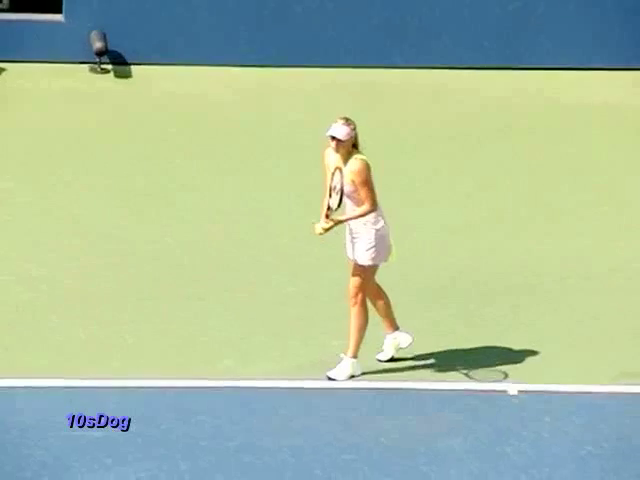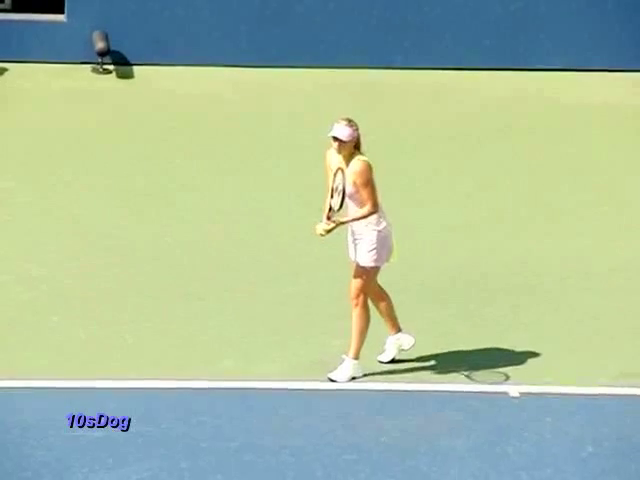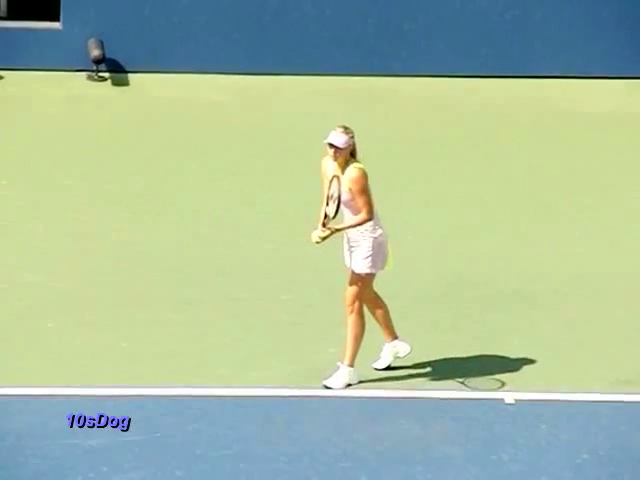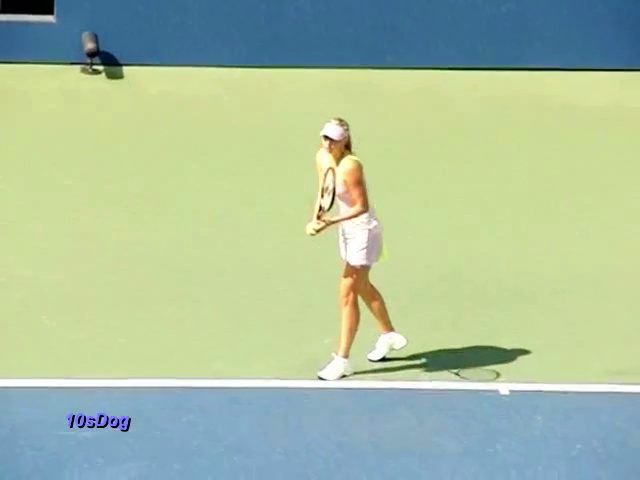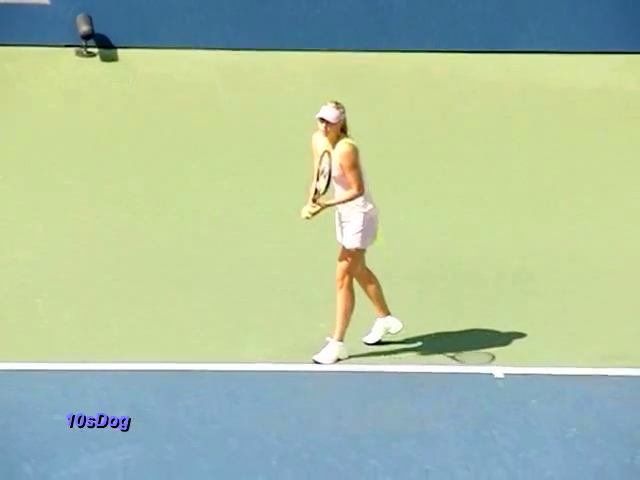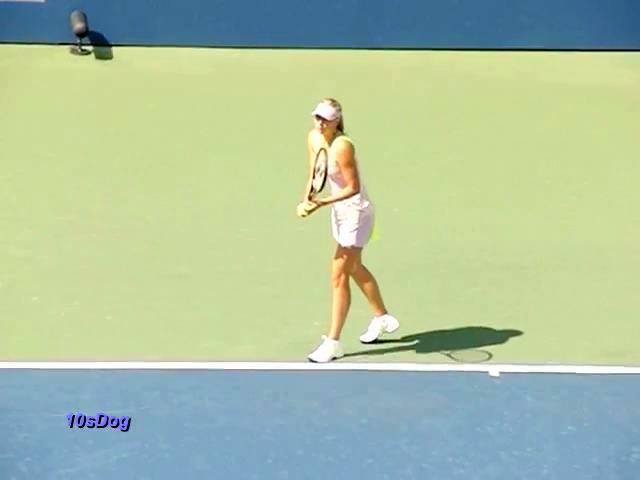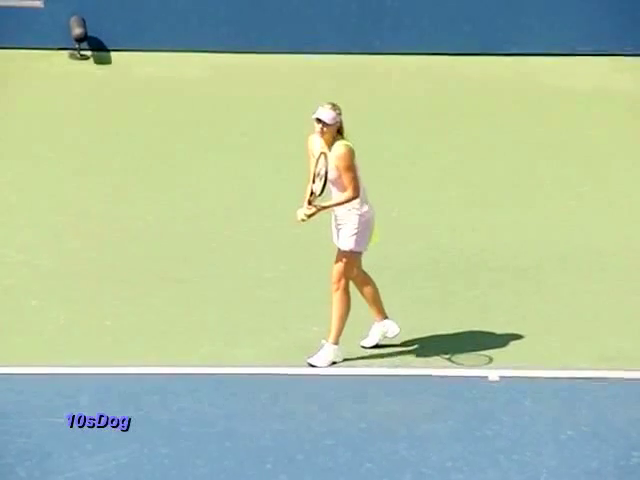
dt=0.3s
person 1, frame 1
left shoulder: (358, 165)
right shoulder: (329, 156)
left elbow: (370, 205)
left wrist: (338, 221)
right wrist: (324, 217)
left hip: (371, 232)
right hip: (354, 230)
left knee: (356, 295)
right knee: (370, 286)
left ankle: (351, 361)
right ankle: (395, 335)
person 1, frame 2
left shoulder: (360, 166)
right shoulder: (331, 157)
left elbow: (372, 207)
left wrist: (340, 222)
right wrist: (325, 219)
left hip: (373, 232)
right hip: (356, 231)
left knee: (357, 296)
right knee: (371, 288)
left ankle: (352, 362)
right ankle: (397, 336)
person 1, frame 3
left shoulder: (355, 173)
right shoulder: (327, 164)
left elbow: (367, 214)
left wrist: (335, 229)
right wrist: (320, 226)
left hip: (369, 240)
right hip: (352, 239)
left knee: (353, 303)
right knee: (367, 295)
left ankle: (348, 369)
right ankle: (393, 343)
person 1, frame 4
left shoulder: (350, 166)
right shoulder: (321, 157)
left elbow: (362, 206)
left wrist: (329, 222)
right wrist: (314, 219)
left hip: (363, 231)
right hip: (347, 230)
left knee: (347, 295)
right knee: (363, 286)
left ankle: (342, 360)
right ankle: (389, 335)
person 1, frame 5
left shoulder: (346, 149)
right shoulder: (317, 140)
left elbow: (357, 190)
right elbow: (318, 177)
left wrist: (325, 205)
right wrist: (310, 202)
left hip: (360, 215)
right hip: (343, 214)
left knee: (342, 278)
right knee: (359, 270)
left ankle: (337, 344)
right ankle: (385, 319)
person 1, frame 6
left shoulder: (342, 147)
right shoulder: (313, 137)
left elbow: (353, 187)
right elbow: (314, 175)
left wrist: (321, 203)
right wrist: (306, 200)
left hip: (356, 212)
right hip: (339, 211)
left knee: (338, 276)
right knee: (355, 268)
left ankle: (333, 342)
right ankle: (382, 318)
person 1, frame 7
left shoulder: (342, 150)
right shoulder: (313, 141)
left elbow: (353, 192)
right elbow: (314, 179)
left wrist: (321, 207)
right wrist: (306, 204)
left hip: (356, 217)
right hip: (340, 215)
left knee: (338, 280)
right knee: (355, 273)
left ankle: (332, 347)
right ankle: (383, 323)
